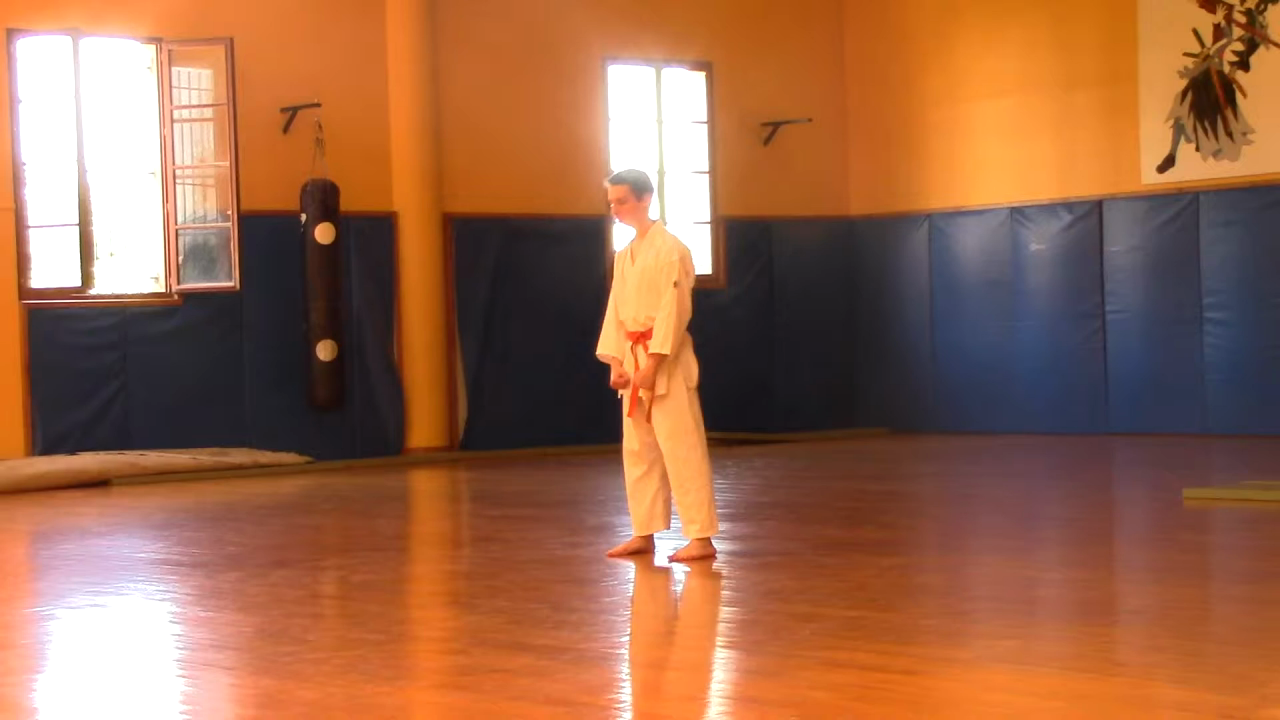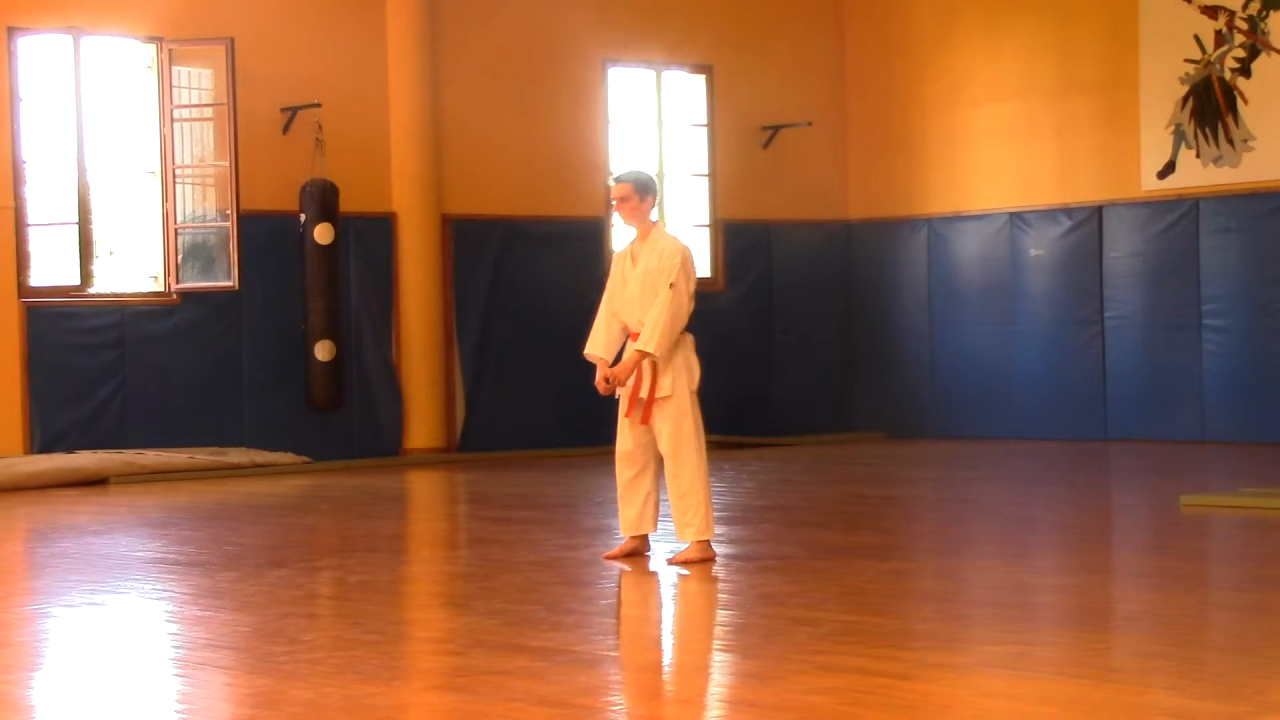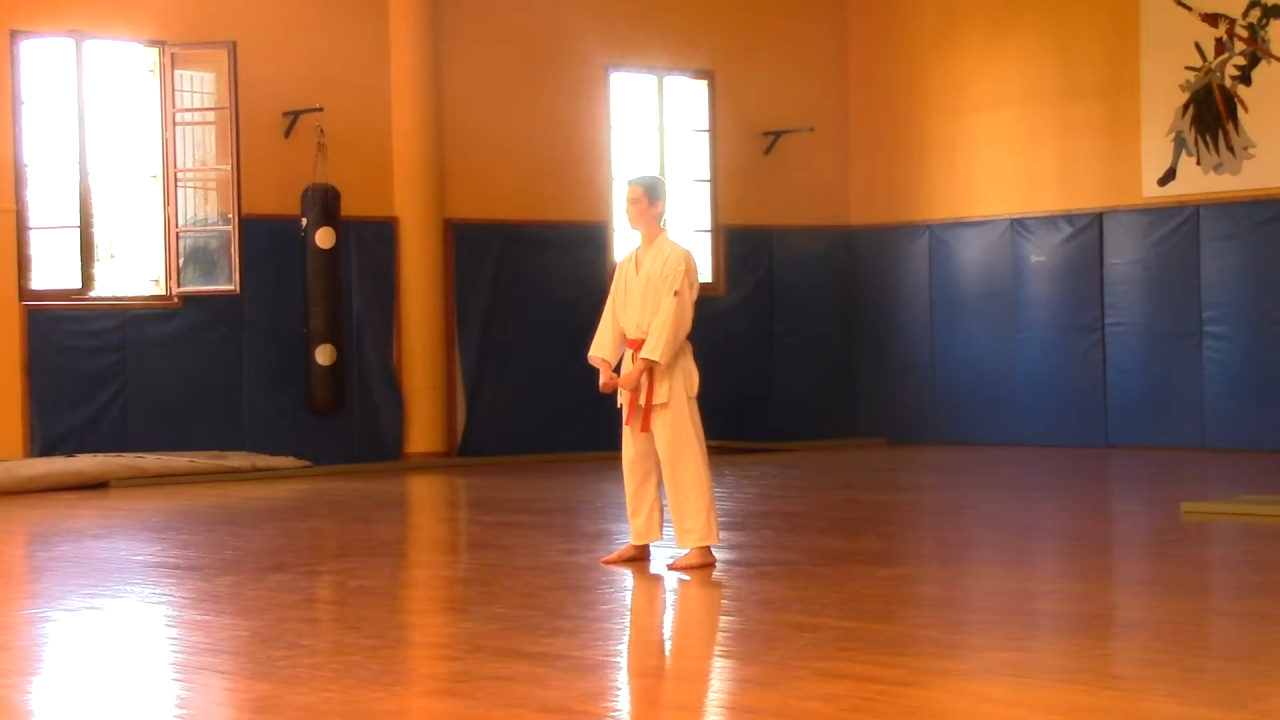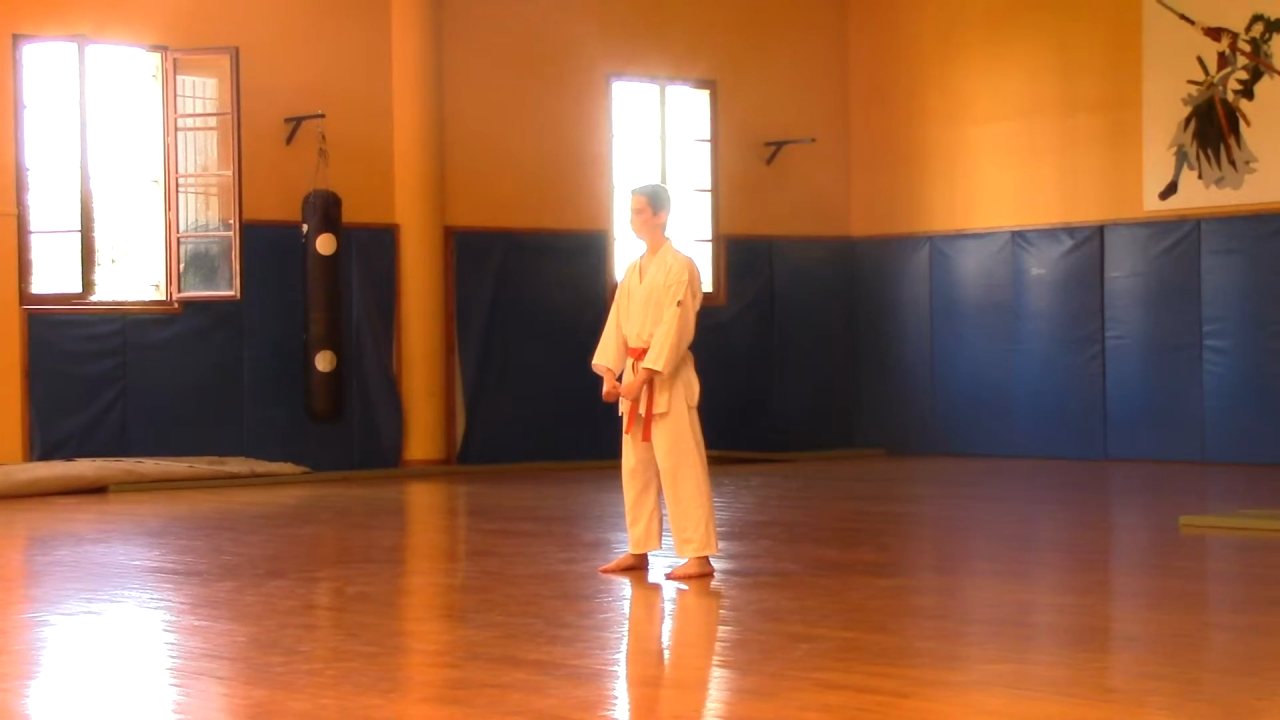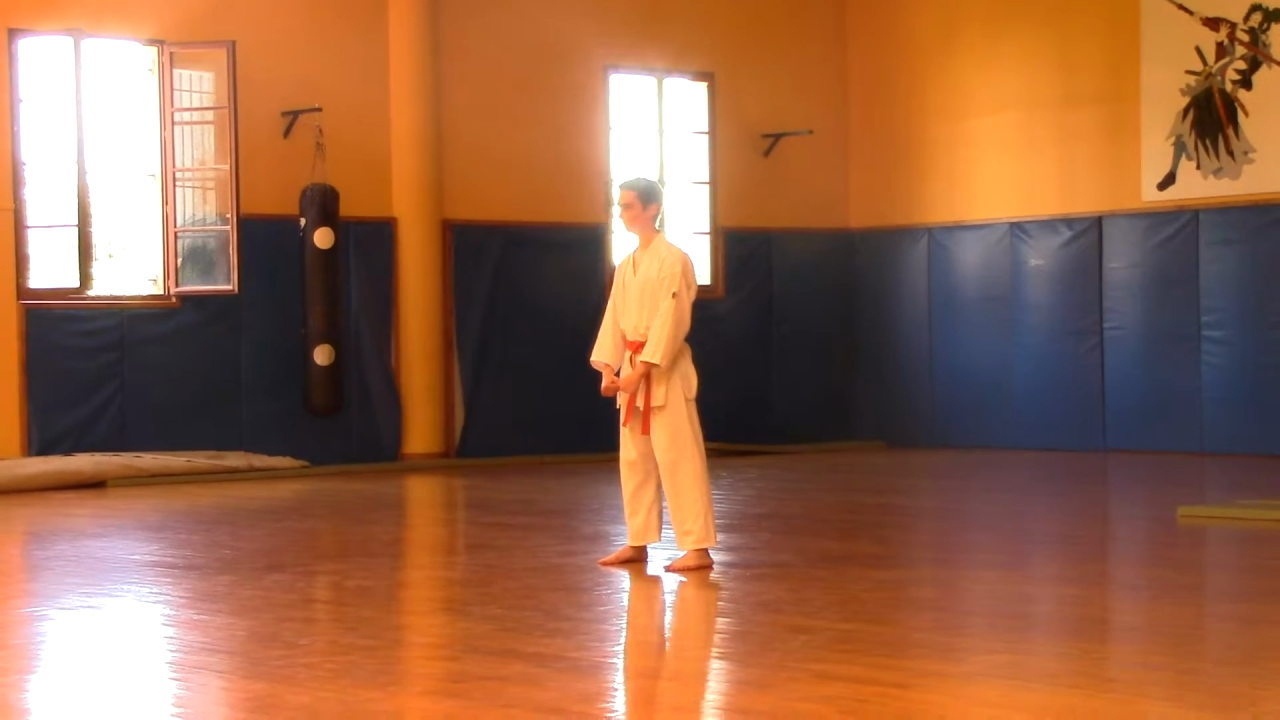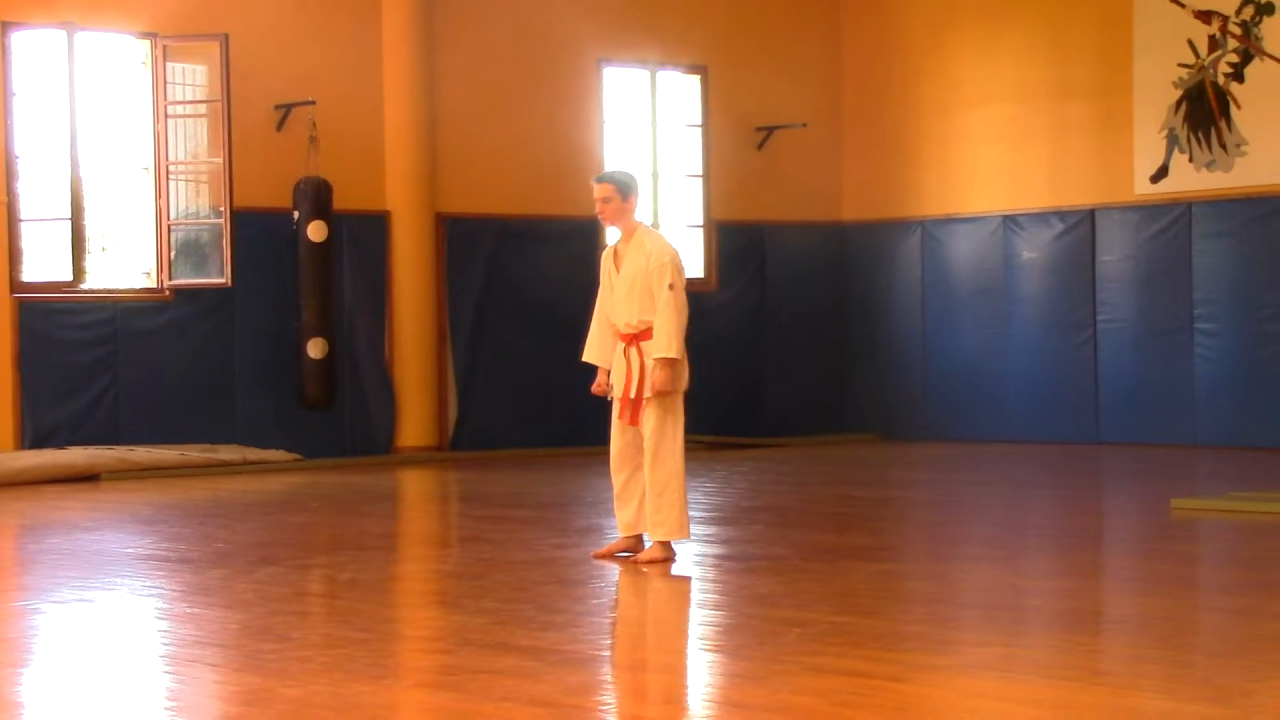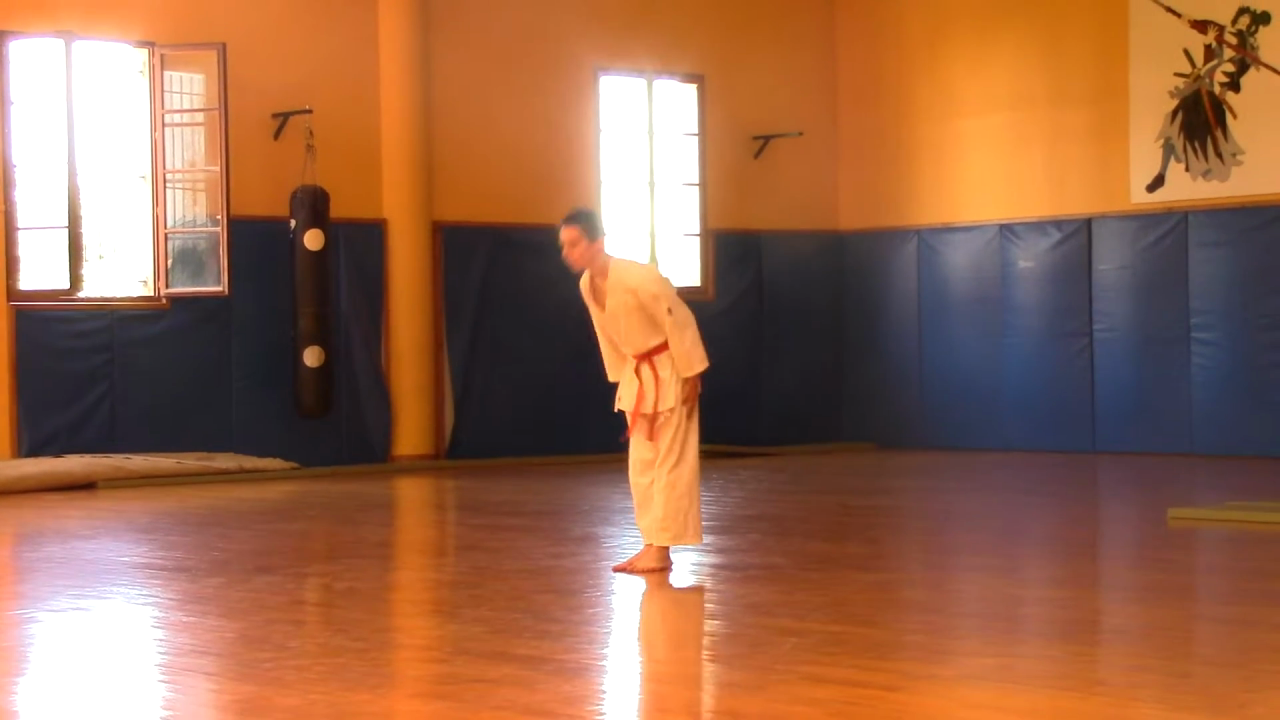
dt=0.7s
person 1, frame 1
left shoulder: (670, 249)
right shoulder: (624, 255)
left elbow: (674, 312)
right elbow: (616, 311)
left wrist: (652, 363)
right wrist: (616, 362)
left hip: (666, 358)
right hip: (634, 358)
left knee: (681, 447)
right knee: (638, 451)
left ankle: (701, 537)
right ankle: (644, 533)
person 1, frame 2
left shoulder: (673, 250)
right shoulder: (623, 256)
left elbow: (668, 313)
right elbow: (611, 311)
left wrist: (633, 360)
right wrist: (602, 362)
left hip: (667, 360)
right hip: (633, 360)
left knee: (681, 451)
right knee: (631, 451)
left ankle: (700, 541)
right ankle: (637, 534)
person 1, frame 3
left shoulder: (676, 257)
right shoulder: (627, 263)
left elbow: (671, 320)
right elbow: (613, 316)
left wrist: (641, 367)
right wrist: (605, 365)
left hip: (667, 368)
right hip: (633, 367)
left knee: (682, 457)
right knee: (637, 458)
left ankle: (701, 545)
right ankle: (640, 540)
person 1, frame 4
left shoulder: (680, 267)
right shoulder: (633, 270)
left elbow: (675, 329)
right elbow: (617, 324)
left wrist: (644, 376)
right wrist: (610, 373)
left hip: (668, 378)
right hip: (634, 375)
left knee: (680, 467)
right knee: (636, 467)
left ankle: (699, 555)
right ankle: (638, 549)
person 1, frame 5
left shoulder: (672, 259)
right shoulder: (627, 264)
left elbow: (671, 322)
right elbow: (614, 319)
left wrist: (642, 369)
right wrist: (608, 369)
left hip: (664, 370)
right hip: (633, 369)
left knee: (679, 459)
right knee: (634, 461)
left ankle: (697, 548)
right ankle: (637, 542)
person 1, frame 6
left shoulder: (658, 250)
right shoulder: (610, 255)
left elbow: (672, 311)
left wrist: (664, 365)
right wrist: (602, 368)
left hip: (656, 359)
right hip: (626, 359)
left knee: (660, 453)
right knee: (623, 453)
left ankle: (663, 540)
right ankle: (631, 533)
person 1, frame 7
left shoulder: (638, 279)
right shoulder: (586, 285)
left elbow: (680, 325)
left wrist: (690, 380)
right wrist: (625, 380)
left hip: (670, 374)
right hip: (638, 376)
left knee: (671, 463)
right knee: (643, 467)
left ankle: (660, 549)
right ankle: (651, 545)
